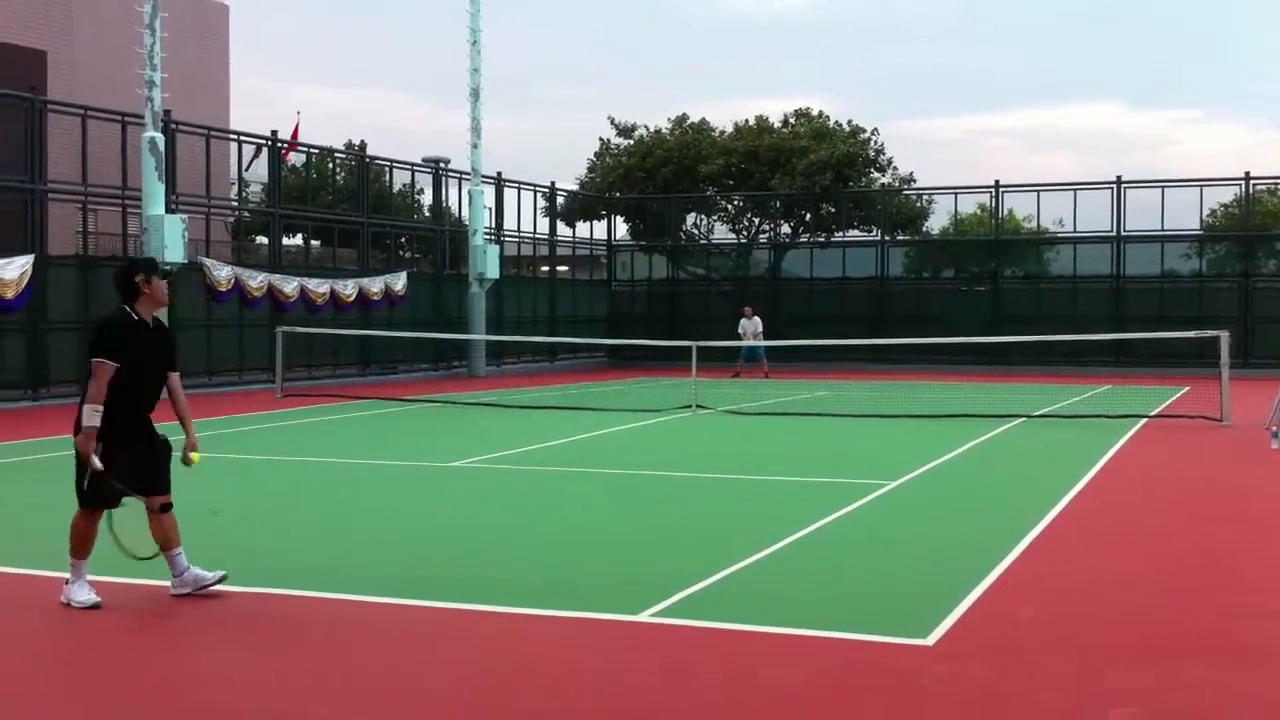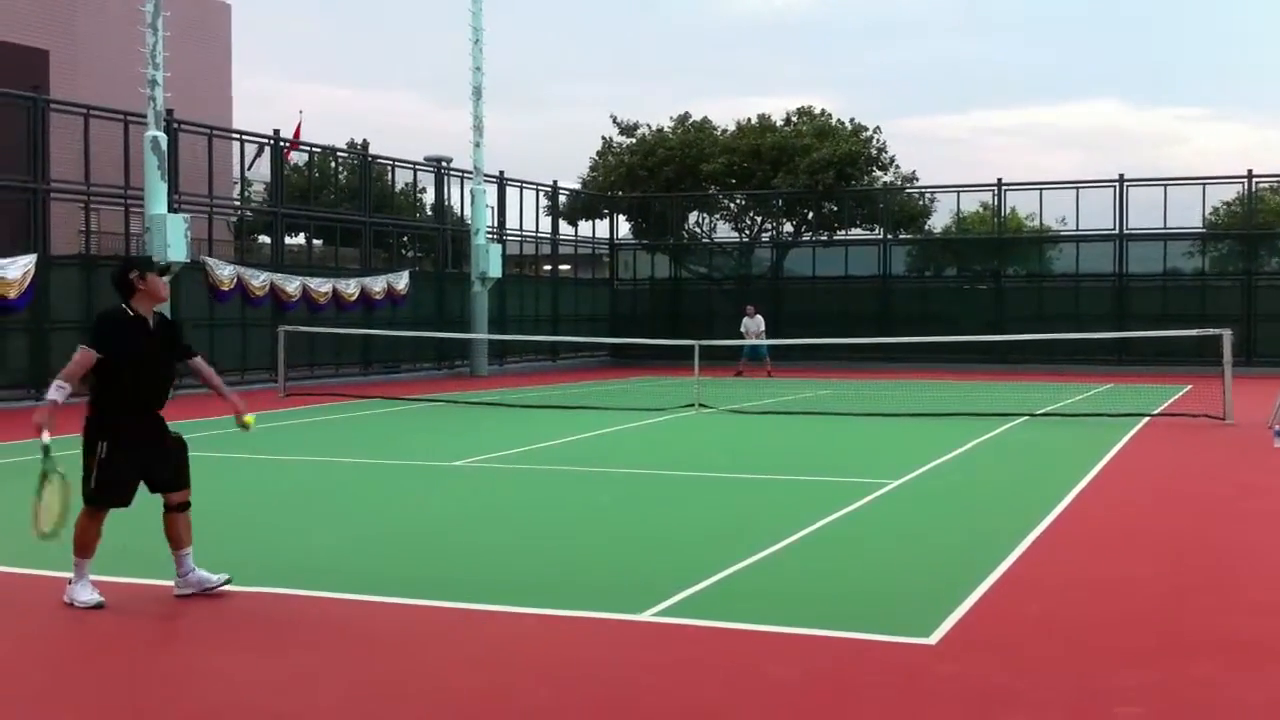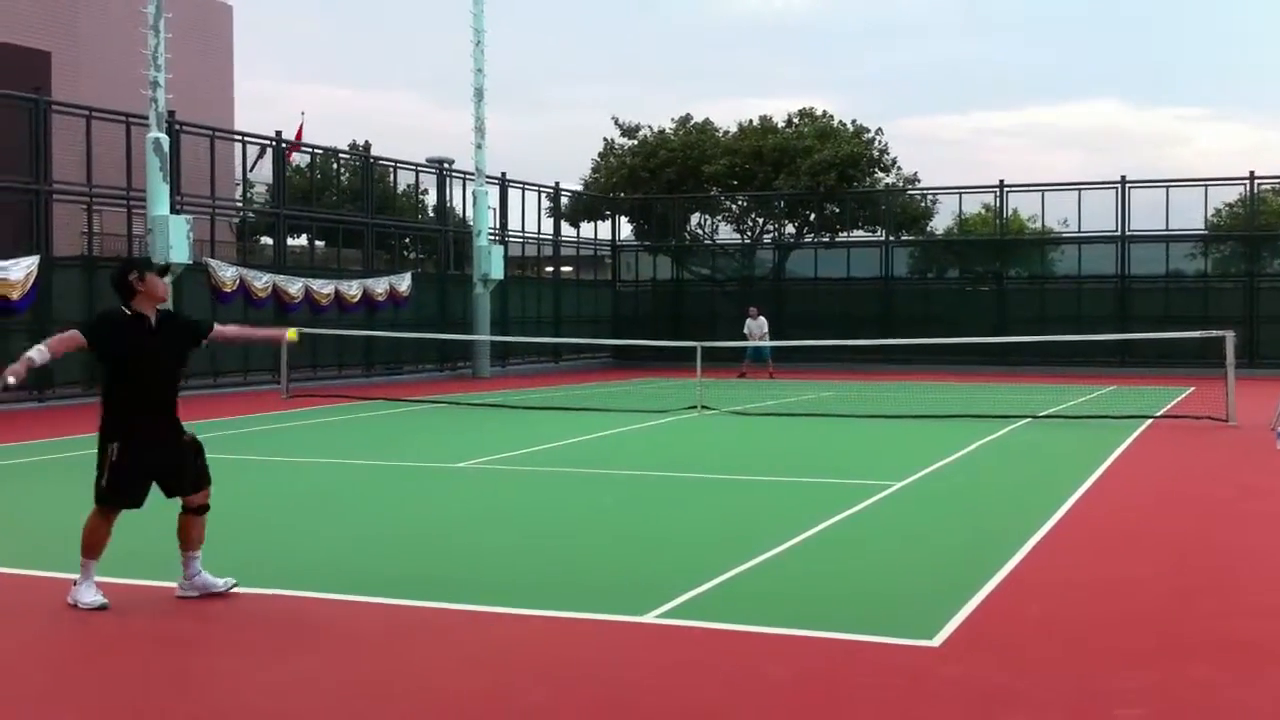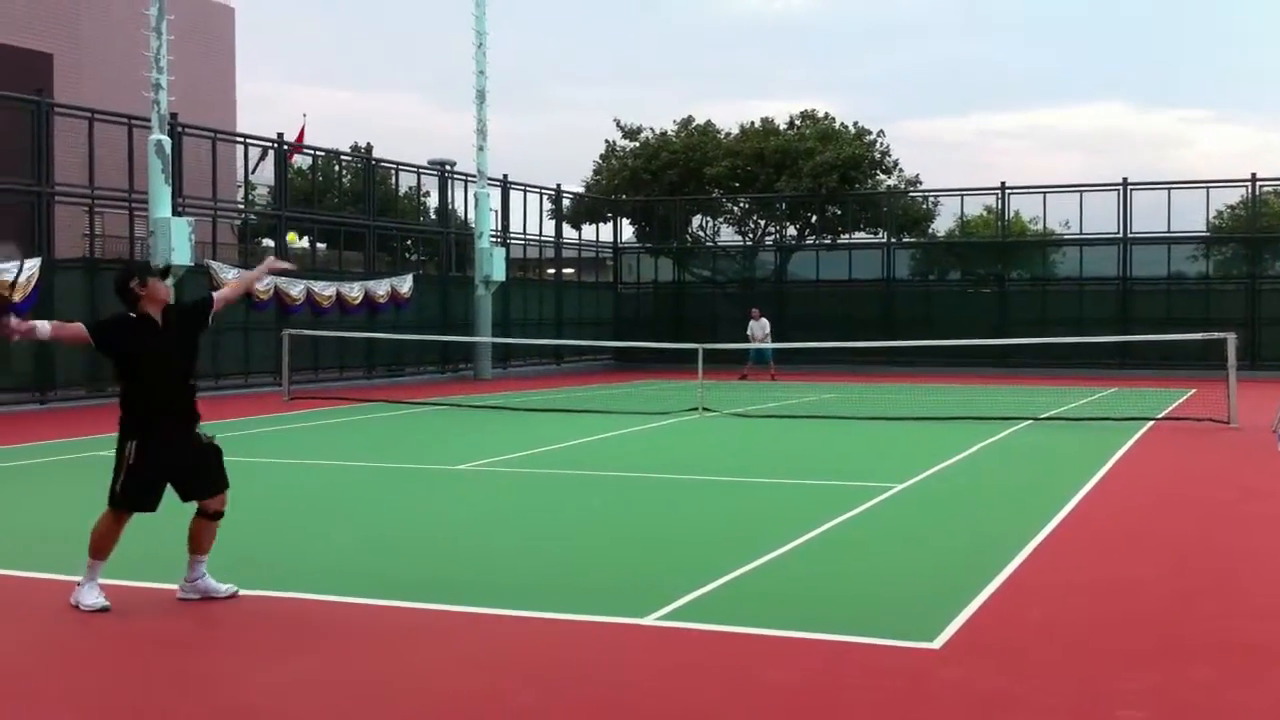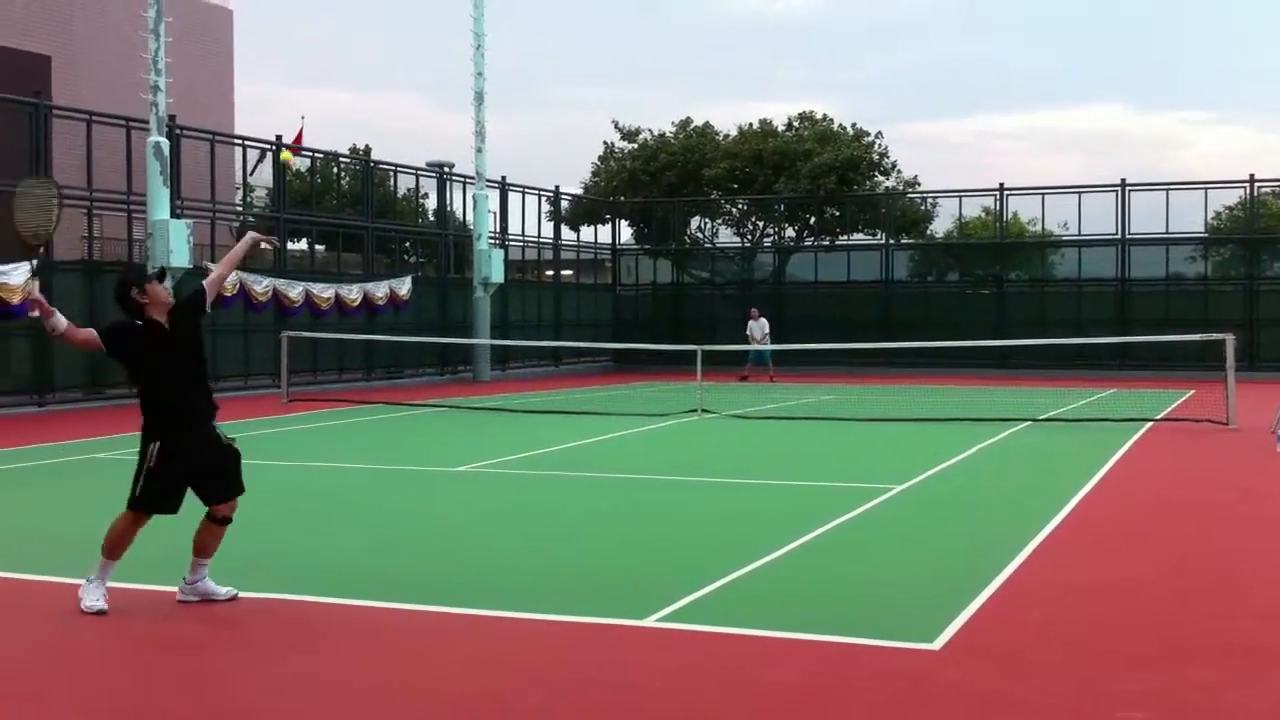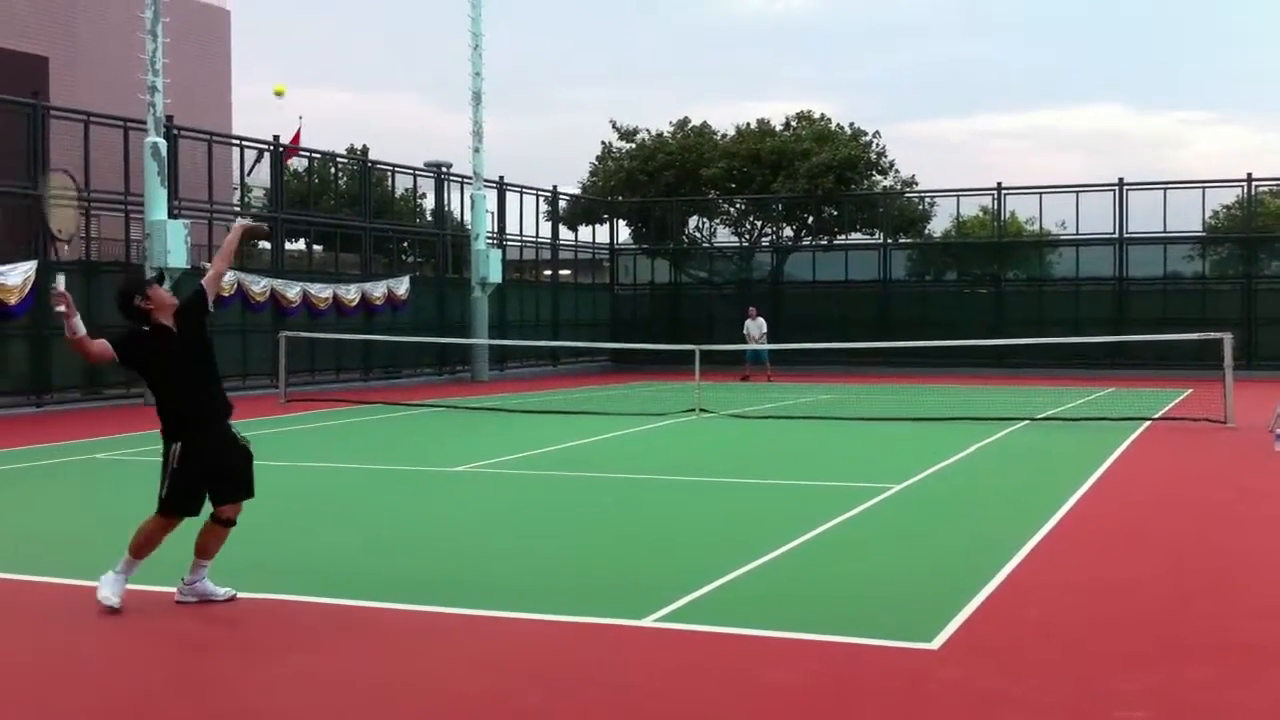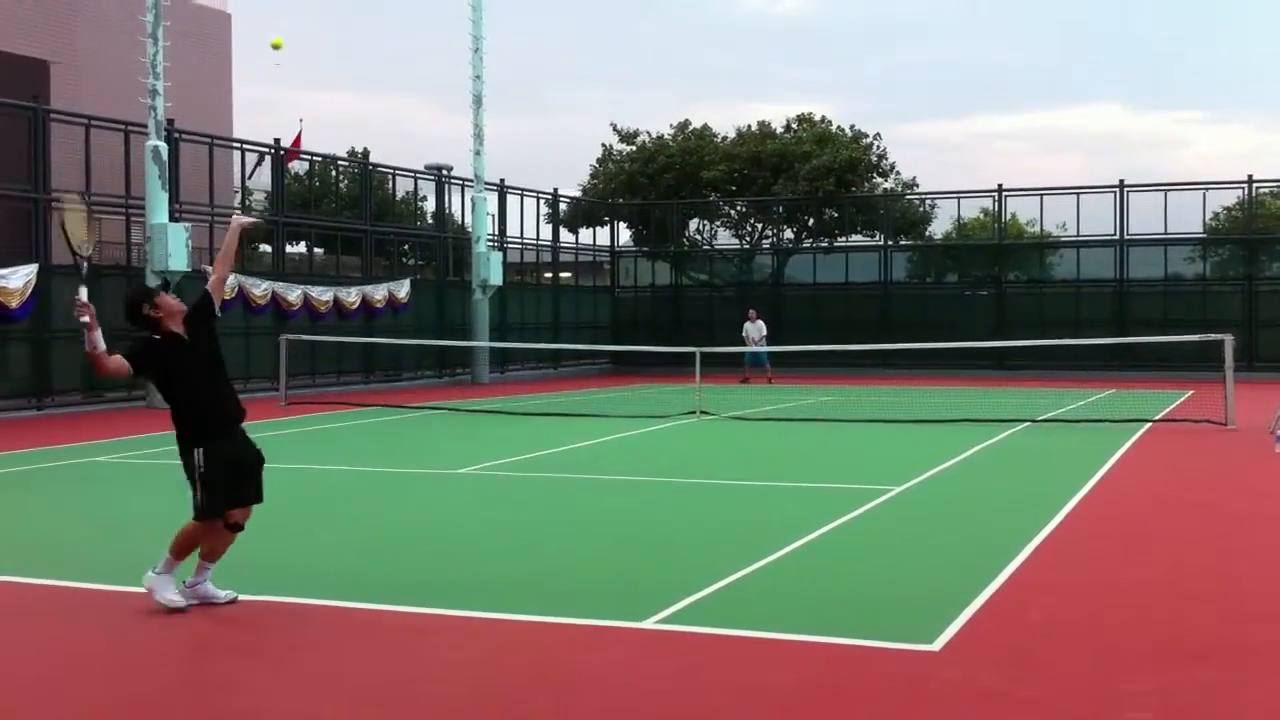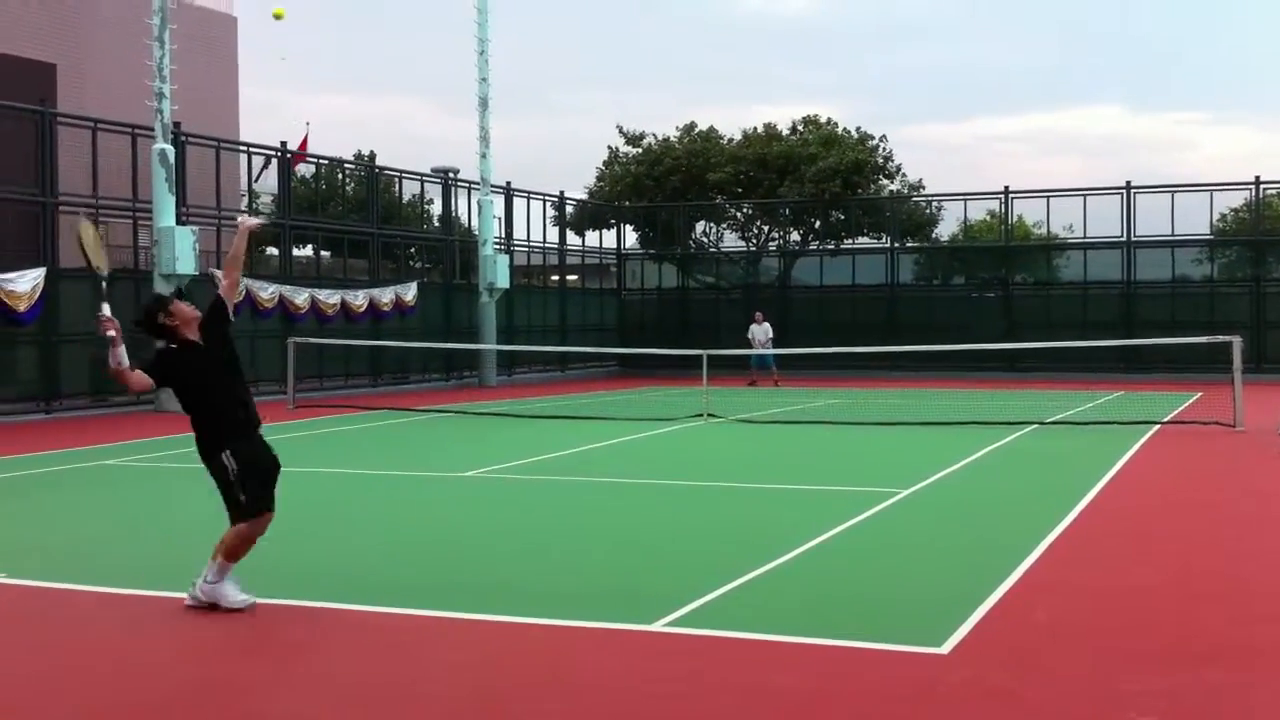
dt=0.1s
person 1, frame 1
left shoulder: (160, 332)
right shoulder: (116, 326)
left elbow: (173, 384)
right elbow: (99, 380)
left wrist: (189, 432)
right wrist: (87, 430)
left hip: (139, 430)
right hip: (104, 433)
left knee: (159, 501)
right knee: (93, 505)
left ankle: (183, 575)
right ankle: (75, 583)
person 1, frame 2
left shoulder: (166, 327)
right shoulder: (112, 322)
left elbow: (198, 364)
right elbow: (79, 364)
left wrist: (230, 398)
right wrist: (50, 404)
left hip: (150, 427)
right hip: (111, 432)
left knee: (178, 496)
right knee: (98, 505)
left ankle: (187, 575)
right ankle: (78, 582)
person 1, frame 3
left shoulder: (175, 323)
right shoulder: (114, 324)
left elbow: (223, 332)
right elbow: (66, 340)
left wrist: (270, 334)
left hip: (167, 429)
right hip: (124, 434)
left knee: (198, 497)
right knee: (108, 507)
left ankle: (193, 578)
right ankle: (83, 583)
person 1, frame 4
left shoulder: (182, 317)
right shoulder: (120, 327)
left elbow: (227, 293)
right elbow: (70, 332)
left wrist: (265, 267)
left hip: (184, 431)
right hip: (143, 436)
left knee: (214, 500)
right knee: (120, 510)
left ankle: (195, 580)
right ankle: (87, 584)
person 1, frame 5
left shoulder: (184, 313)
right shoulder: (129, 335)
left elbow: (219, 275)
right elbow: (77, 337)
left wrist: (247, 241)
right wrist: (49, 314)
left hip: (204, 433)
right hip: (165, 438)
left knee: (224, 506)
right knee: (140, 513)
left ankle: (195, 582)
right ankle: (96, 582)
person 1, frame 6
left shoulder: (190, 314)
right shoulder: (139, 341)
left elbow: (217, 270)
right elbow: (90, 349)
left wrist: (238, 230)
right wrist: (70, 313)
left hip: (220, 433)
right hip: (185, 439)
left knee: (229, 509)
right knee: (170, 515)
left ankle: (195, 582)
right ankle: (118, 575)
person 1, frame 7
left shoulder: (198, 321)
right shoulder: (151, 350)
left elbow: (220, 273)
right elbow: (106, 367)
left wrist: (235, 228)
right wrist: (90, 325)
left hip: (233, 436)
right hip: (201, 442)
left knee: (235, 515)
right knee: (211, 518)
left ankle: (195, 584)
right ankle: (161, 575)
person 1, frame 8
left shoulder: (213, 326)
right shoulder: (170, 359)
left elbow: (231, 277)
right elbow: (131, 382)
left wrist: (242, 230)
right wrist: (115, 341)
left hip: (250, 441)
right hip: (223, 446)
left knee: (256, 517)
right knee: (255, 517)
left ankle: (211, 585)
right ankle: (213, 583)
